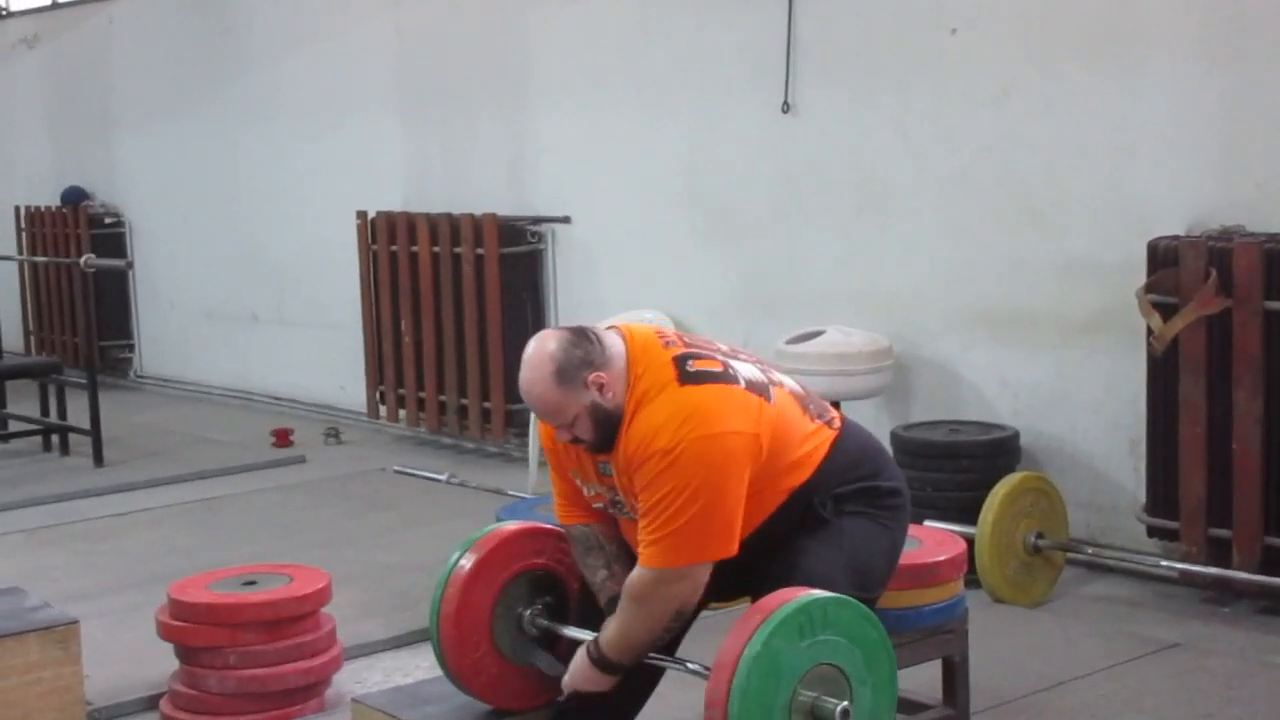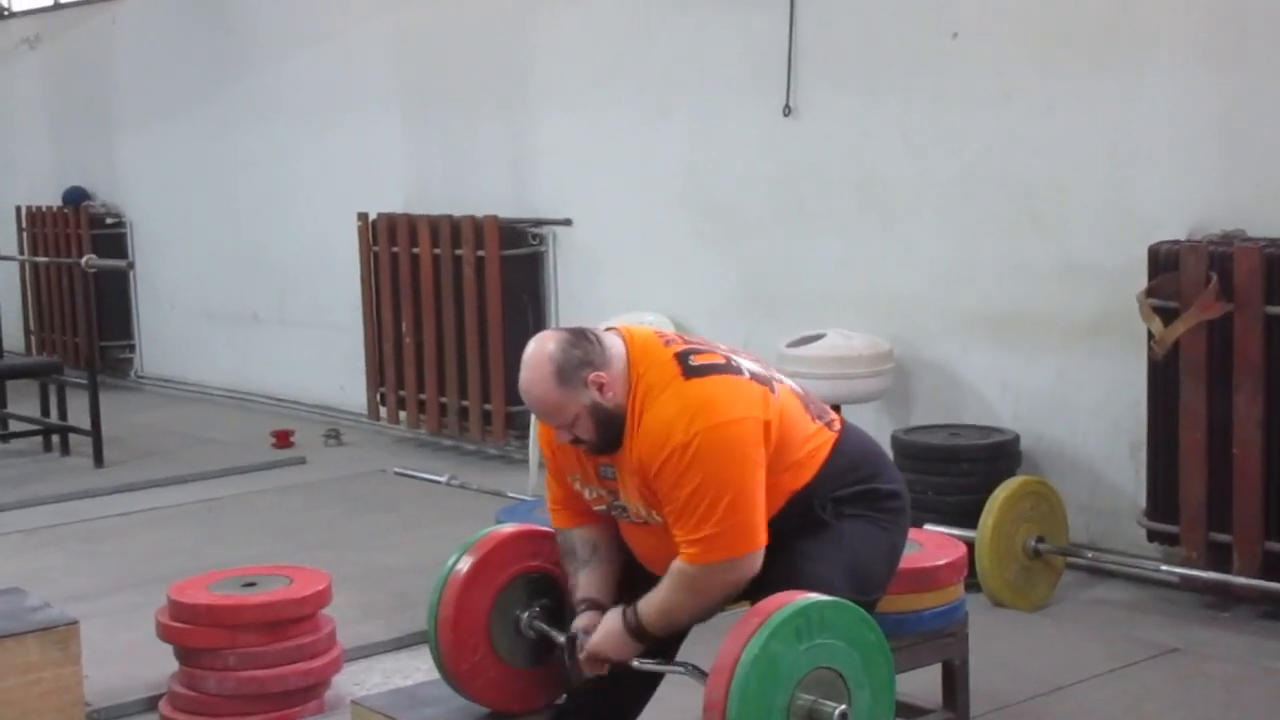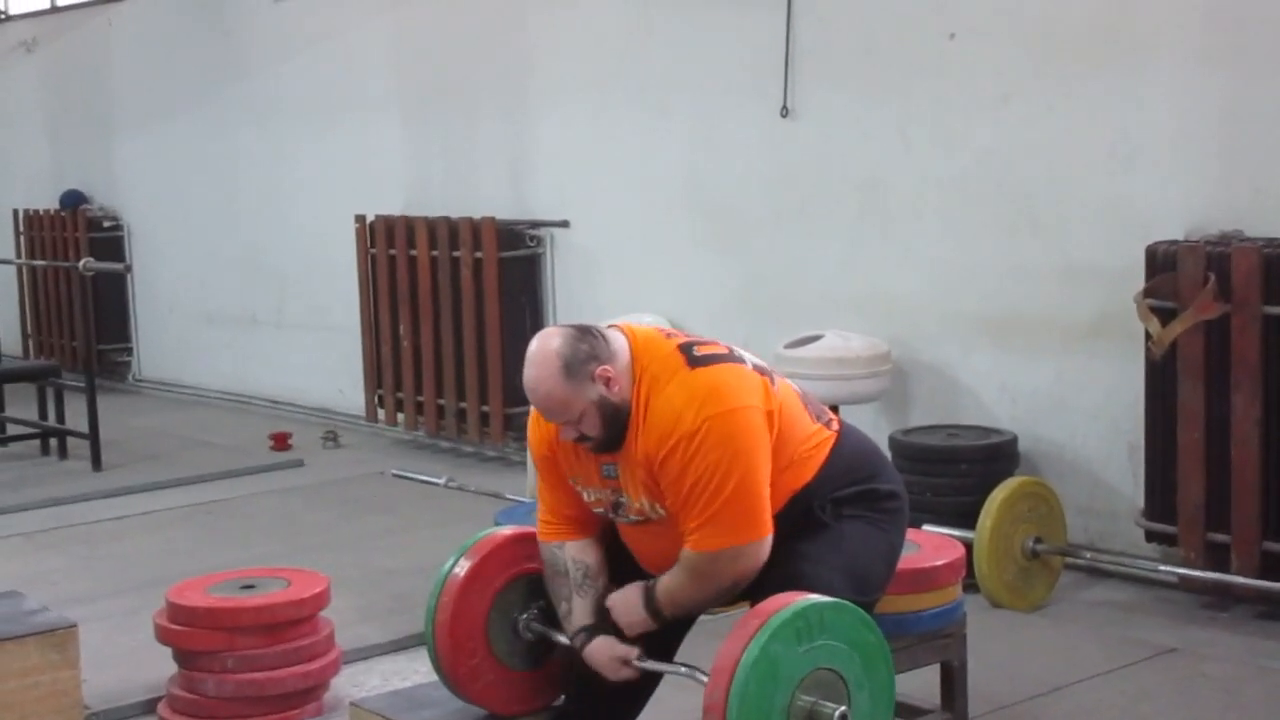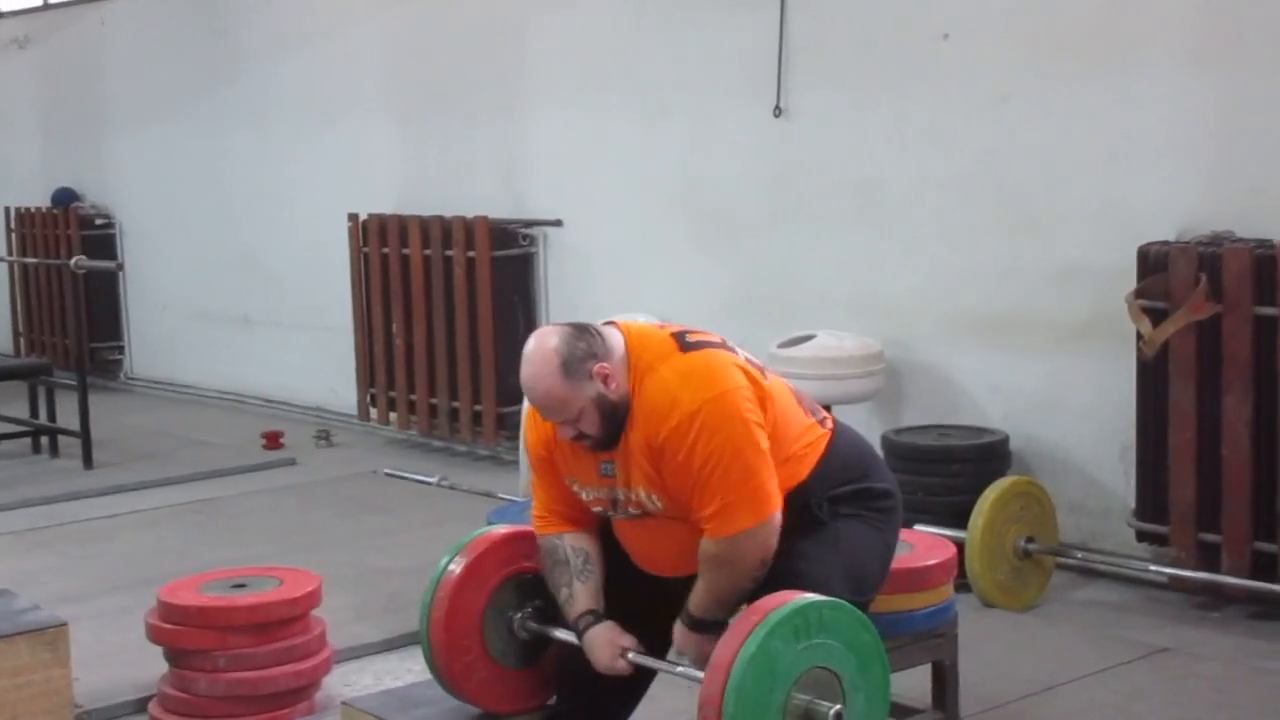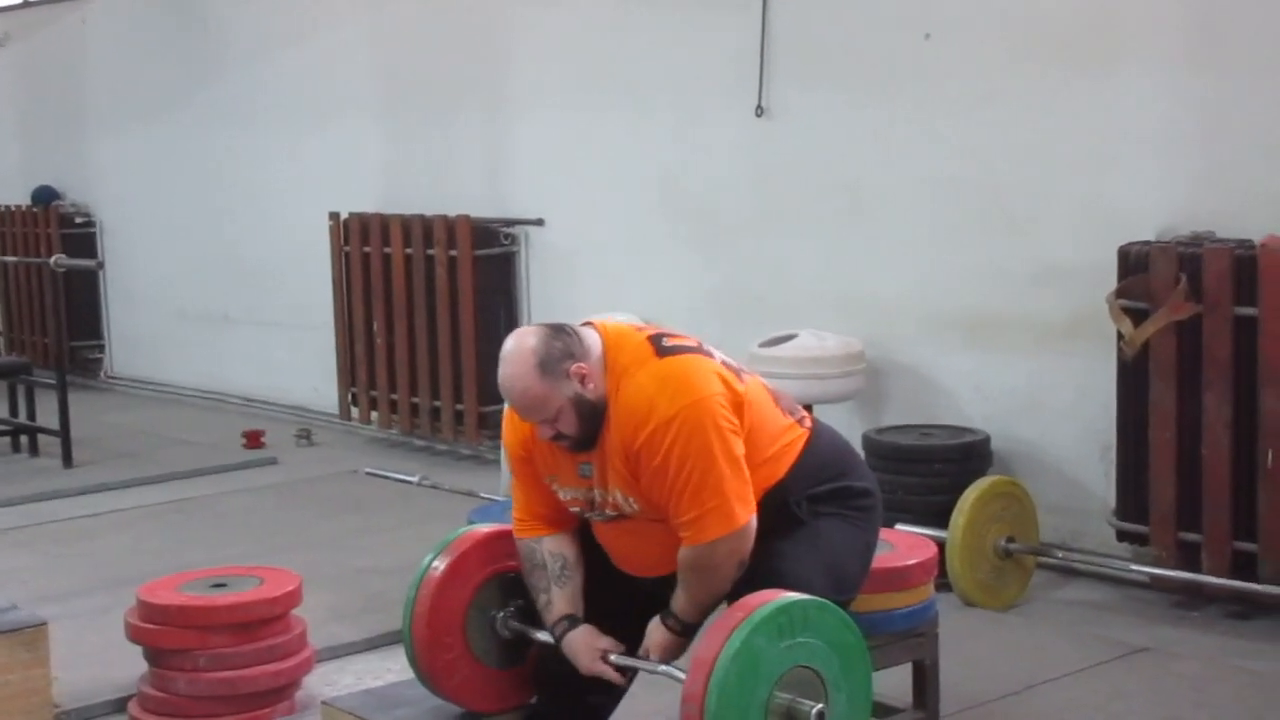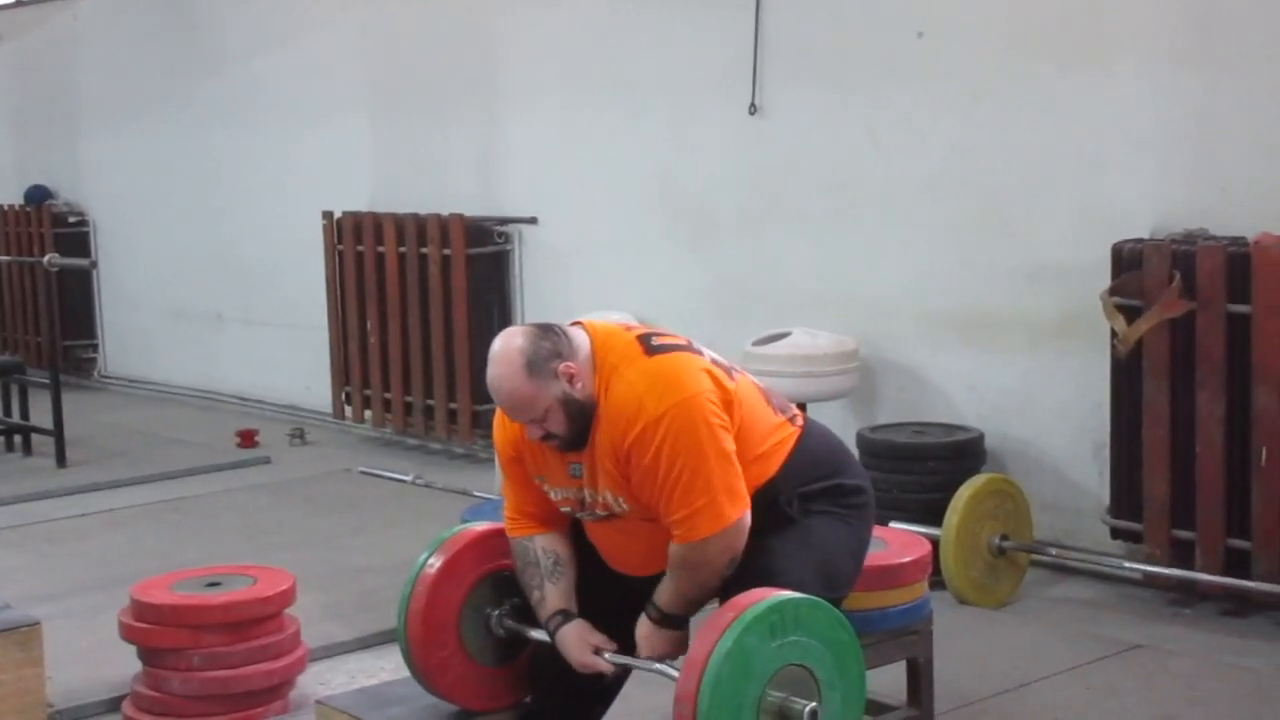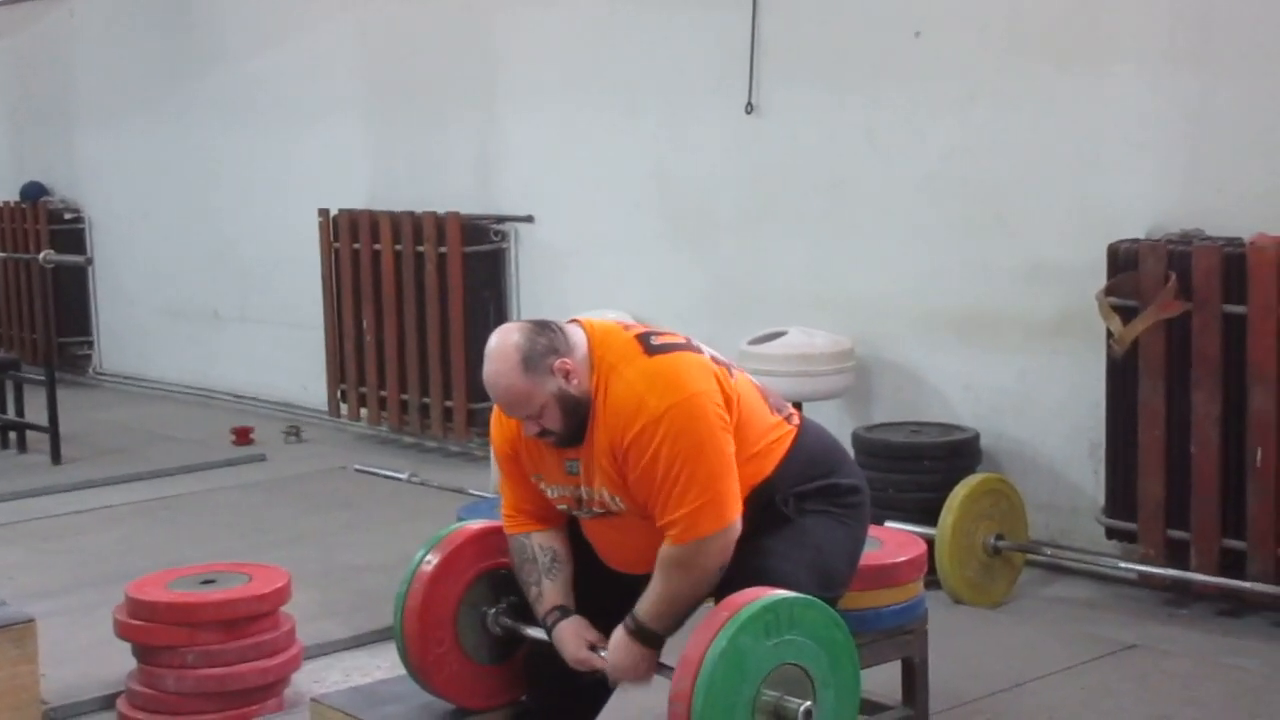
dt=0.3s
person 1, frame 1
left shoulder: (688, 417)
right shoulder: (569, 399)
left elbow: (670, 581)
right elbow: (586, 512)
left wrist: (606, 661)
right wrist: (616, 610)
person 1, frame 2
left shoulder: (696, 410)
right shoulder: (566, 404)
left elbow: (724, 566)
right elbow: (578, 515)
left wrist: (636, 626)
right wrist: (589, 607)
person 1, frame 3
left shoulder: (700, 398)
right shoulder: (563, 404)
left elbow: (732, 556)
right elbow: (566, 528)
left wrist: (650, 604)
right wrist: (587, 634)
person 1, frame 4
left shoulder: (695, 390)
right shoulder: (557, 405)
left elbow: (746, 535)
right elbow: (562, 522)
left wrist: (700, 620)
right wrist: (589, 622)
person 1, frame 5
left shoulder: (671, 392)
right shoulder: (536, 403)
left elbow: (722, 539)
right elbow: (542, 525)
left wrist: (677, 622)
right wrist: (567, 626)
person 1, frame 6
left shoulder: (660, 391)
right shoulder: (525, 404)
left elbow: (717, 535)
right elbow: (534, 523)
left wrist: (664, 618)
right wrist: (561, 621)
person 1, frame 7
left shoulder: (660, 389)
right shoulder: (521, 401)
left elbow: (705, 539)
right elbow: (532, 520)
left wrist: (640, 633)
right wrist: (558, 616)
